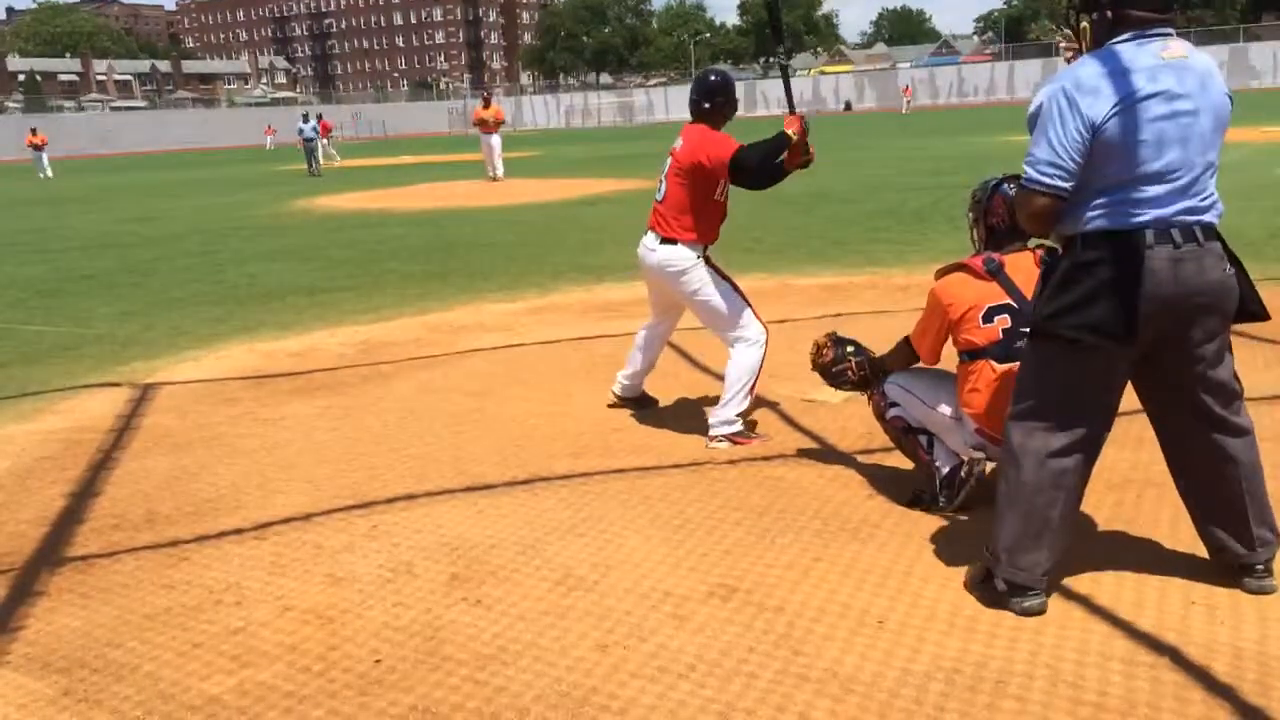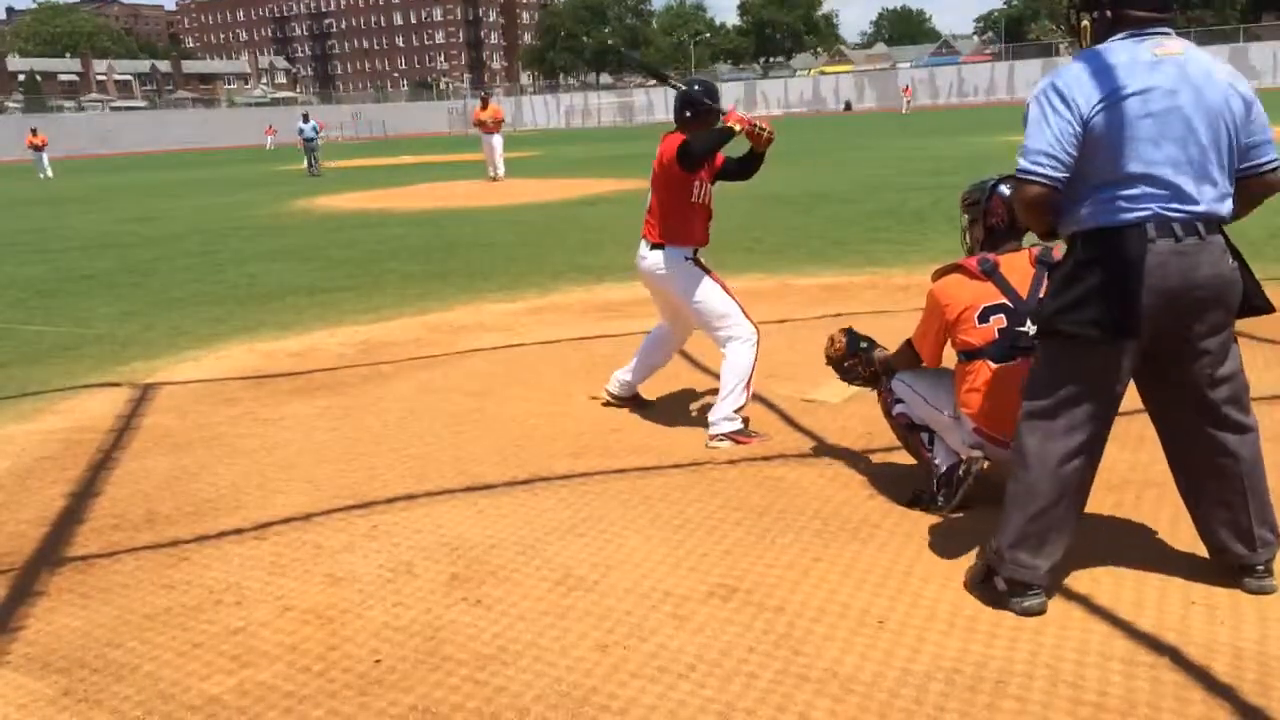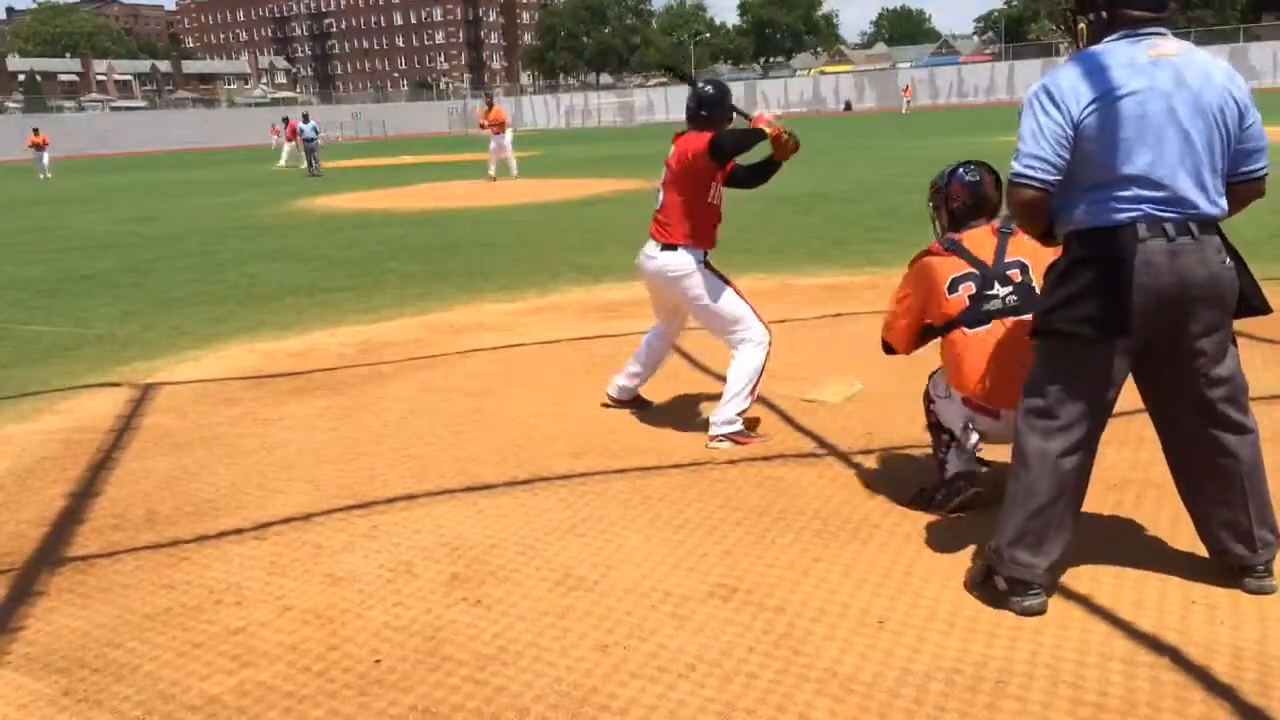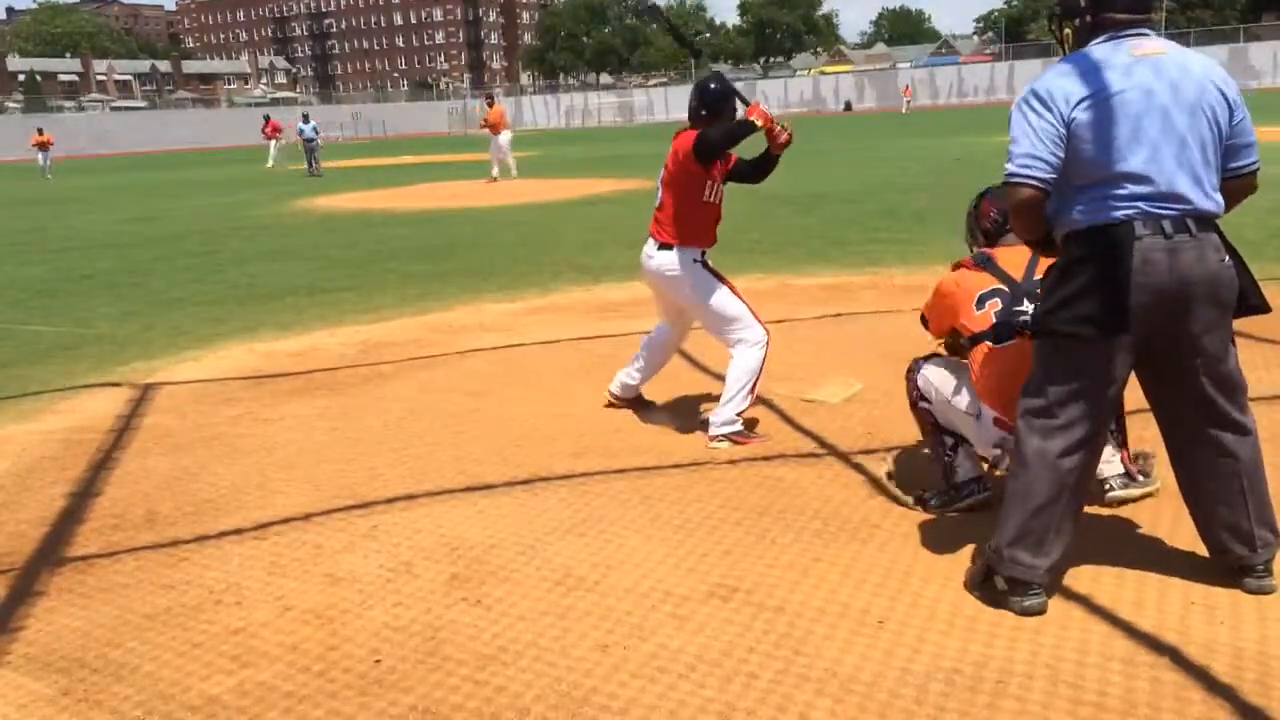
dt=0.5s
person 1, frame 1
left shoulder: (1080, 84)
right shoulder: (1209, 75)
left elbow: (1038, 208)
left wrist: (1025, 212)
left hip: (1111, 273)
right hip: (1203, 266)
left knee: (1049, 425)
right knee: (1214, 420)
left ankle: (1017, 575)
person 1, frame 2
left shoulder: (1076, 78)
right shoulder: (1225, 76)
left elbow: (1032, 194)
left wrist: (1055, 230)
left hip: (1114, 269)
right hip: (1206, 264)
left knee: (1058, 423)
right knee: (1218, 417)
left ankle: (1019, 574)
person 1, frame 3
left shoulder: (1070, 81)
right shoulder: (1222, 75)
left elbow: (1028, 196)
left wrist: (1053, 233)
left hip: (1108, 268)
right hip: (1202, 263)
left knee: (1056, 422)
right knee: (1218, 416)
left ankle: (1019, 573)
person 1, frame 4
left shoulder: (1059, 84)
right shoulder: (1210, 73)
left elbow: (1024, 195)
left wrist: (1047, 243)
left hip: (1106, 268)
right hip: (1201, 262)
left knee: (1056, 422)
right knee: (1216, 415)
left ankle: (1019, 572)
person 2, frame 1
left shoulder: (691, 137)
right shoulder: (708, 142)
left elbow: (749, 177)
right elbow: (748, 165)
left wrist: (788, 163)
right wrist: (788, 135)
left hip: (652, 248)
right hip: (680, 258)
left knee: (661, 321)
right knee: (749, 335)
left ankle: (627, 388)
right ankle: (725, 426)
person 2, frame 2
left shoulder: (698, 151)
right shoulder: (674, 146)
left elbow: (739, 171)
right elbow: (692, 155)
left wrist: (758, 147)
right wrist: (730, 128)
left hip: (656, 256)
right hip: (672, 260)
left knee: (676, 326)
right knee: (741, 334)
left ankle: (621, 387)
right ankle: (724, 425)
person 2, frame 3
left shoulder: (690, 147)
right shoulder: (693, 145)
left elbow: (746, 178)
right elbow: (725, 146)
left wrist: (778, 156)
right wrist: (761, 129)
left hip: (654, 256)
right hip: (682, 262)
left knee: (668, 327)
right knee: (753, 337)
left ankle: (621, 390)
right ankle: (725, 427)
person 2, frame 4
left shoulder: (713, 153)
right shoulder: (688, 143)
left elbow: (752, 173)
right elbow: (710, 143)
left wrist: (774, 149)
right wrist: (753, 121)
left hip: (657, 255)
right hip: (681, 262)
left knee: (674, 325)
right knee: (751, 337)
left ankle: (624, 389)
right ankle: (725, 427)
person 3, frame 1
left shoulder: (955, 284)
left elbow: (911, 353)
left wrist: (871, 368)
left hip: (987, 433)
left knee: (888, 388)
left ankle: (947, 472)
person 3, frame 2
left shoulder: (951, 286)
left elbow: (915, 357)
left wrist: (879, 362)
left hip: (989, 435)
left knee: (897, 386)
left ankle: (948, 469)
person 3, frame 3
left shoulder: (928, 265)
right shoulder: (1033, 244)
left elbow: (894, 342)
left hip: (984, 413)
left knee: (940, 383)
left ankle: (956, 474)
person 3, frame 4
left shoulder: (957, 284)
left elbow: (932, 325)
left hip: (1006, 432)
left knee: (922, 372)
left ankle: (964, 482)
right ankle: (1116, 475)
